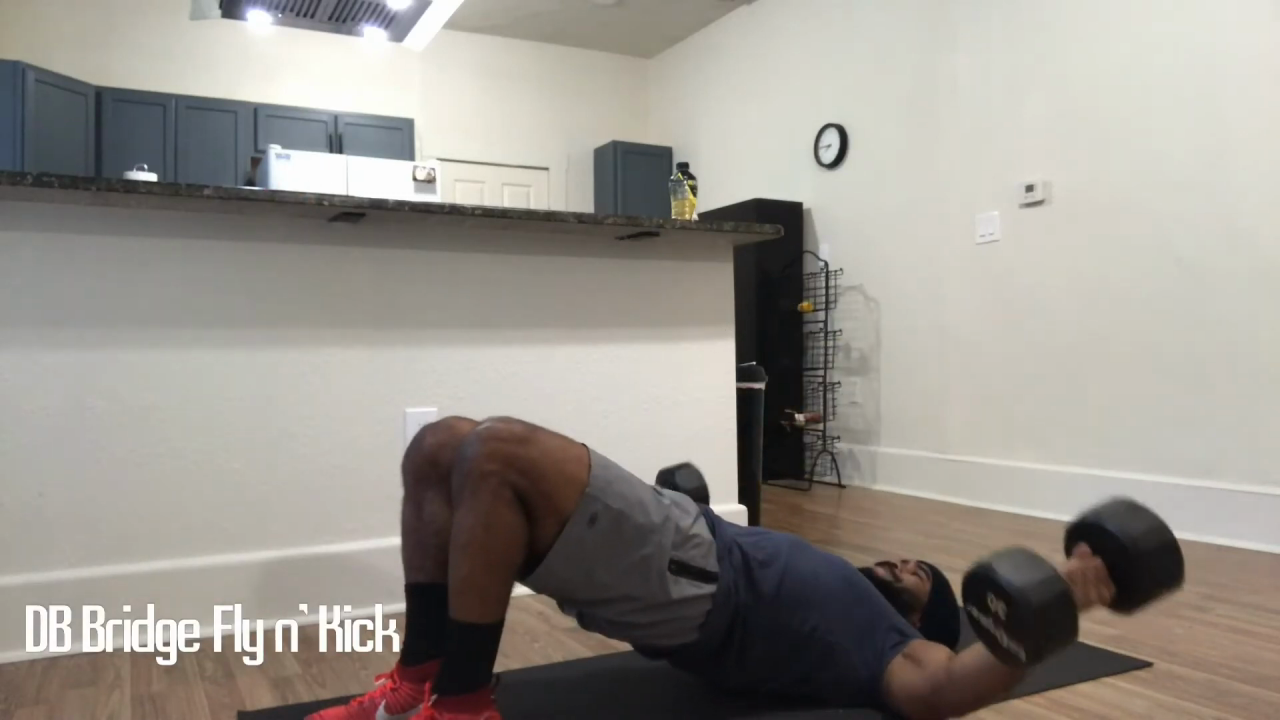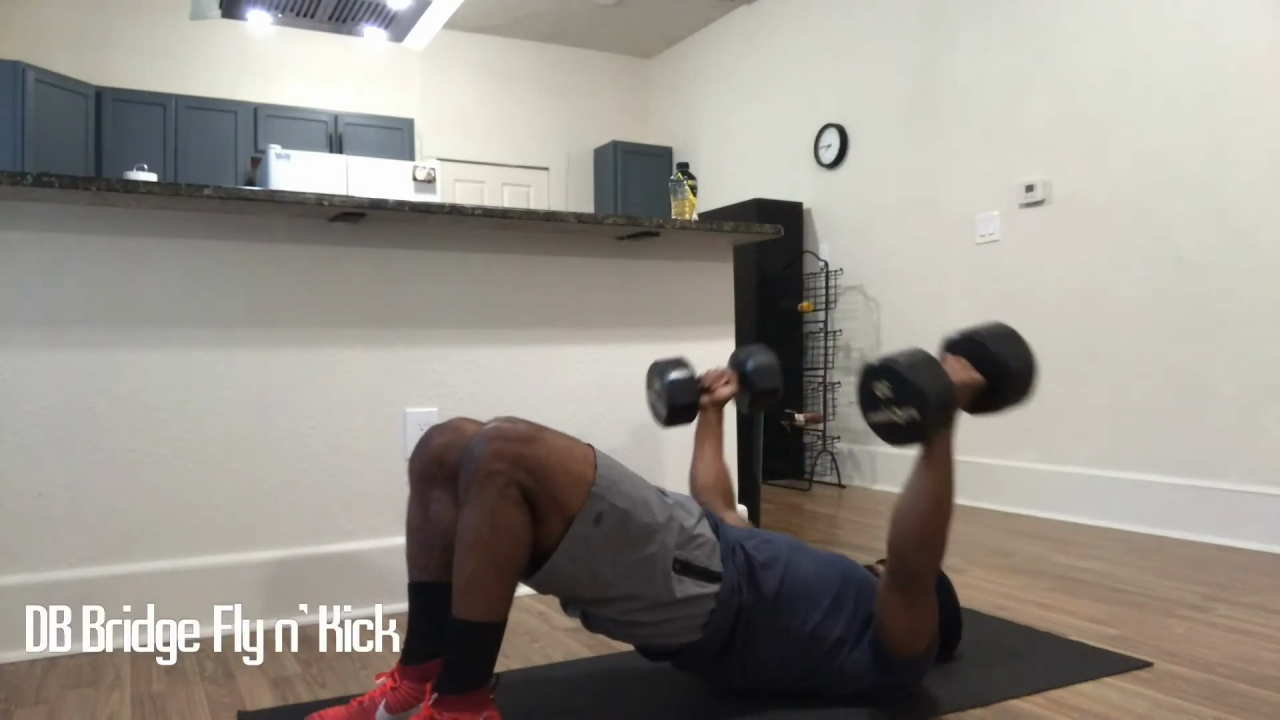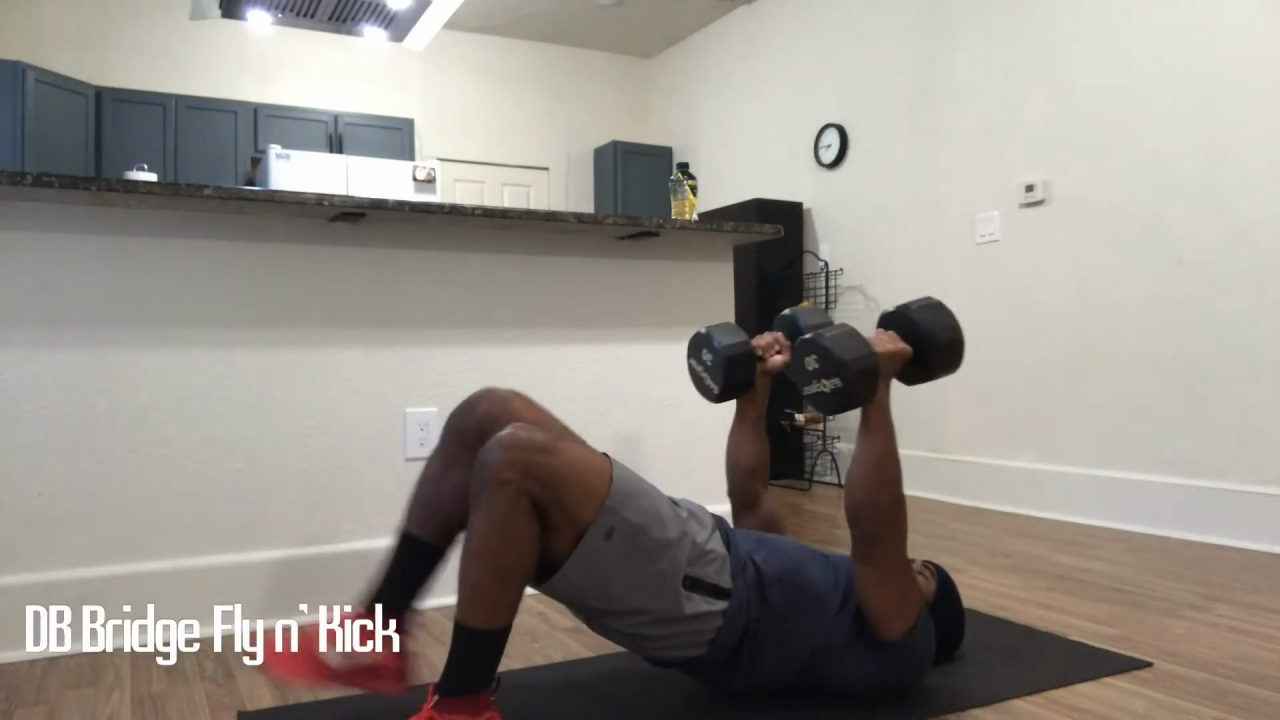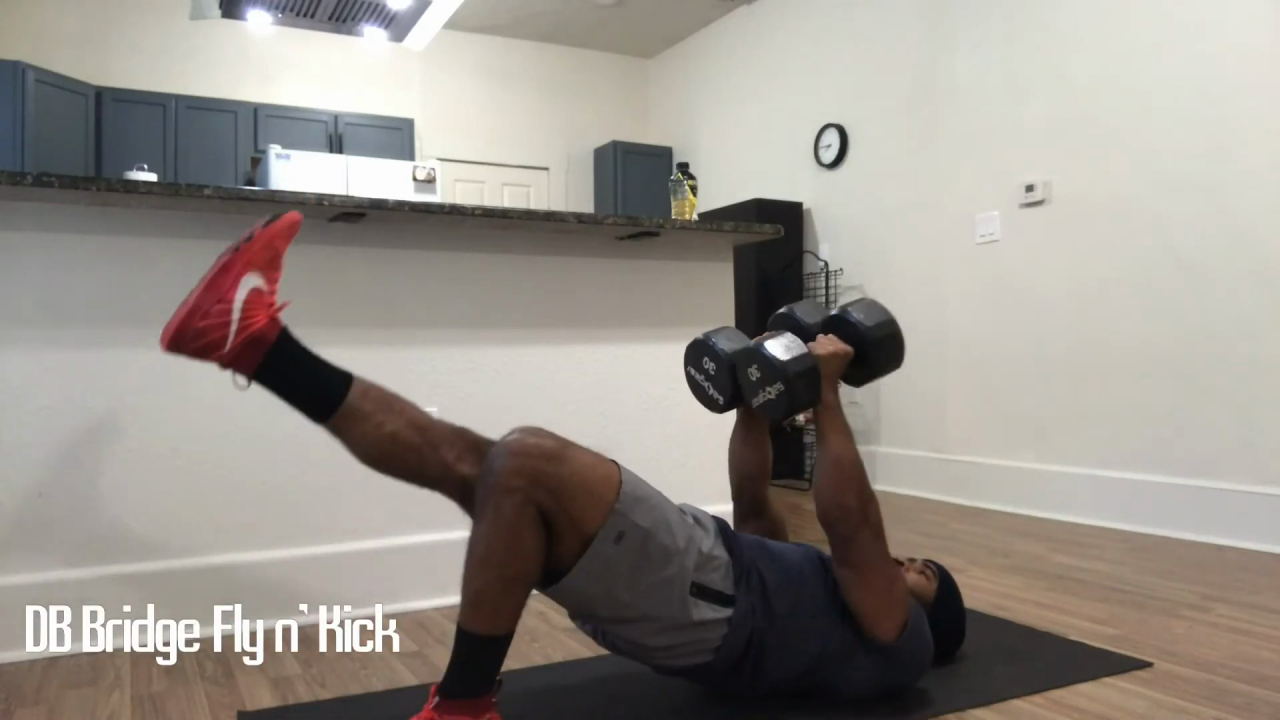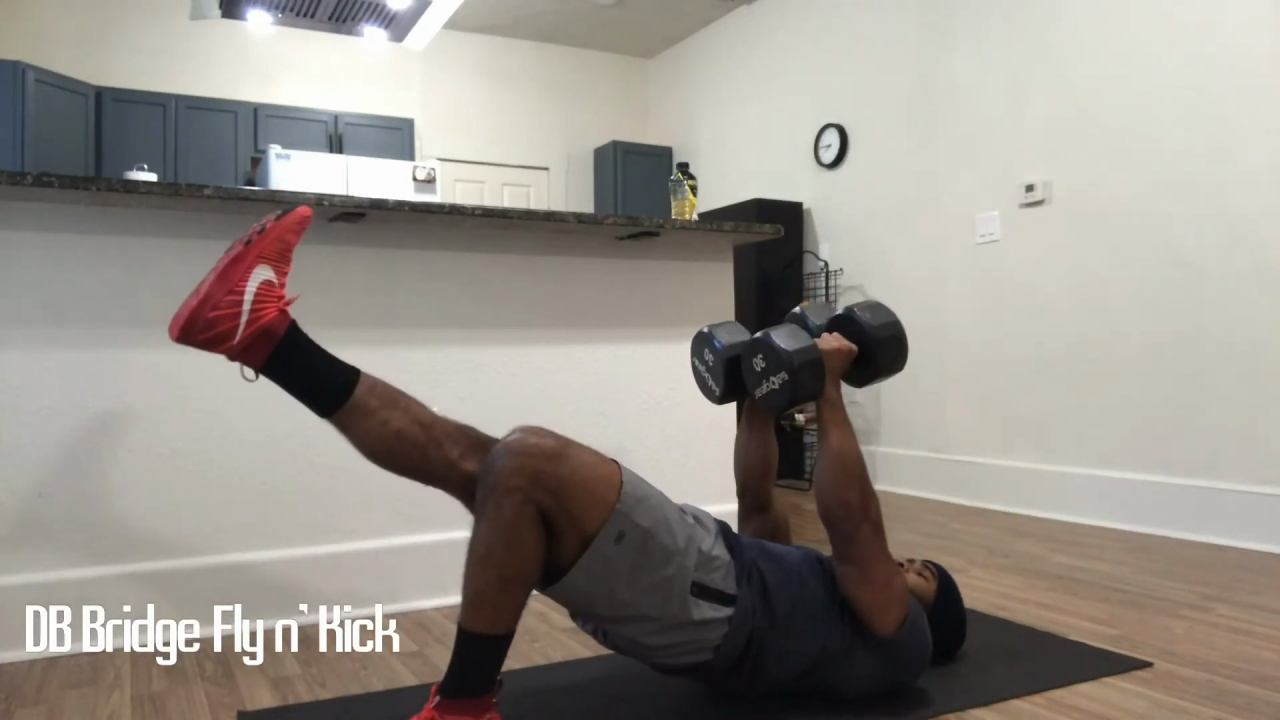
dt=0.5s
person 1, frame 1
left shoulder: (892, 646)
right shoulder: (838, 593)
right wrist: (664, 496)
left hip: (691, 581)
right hip: (678, 551)
left knee: (497, 453)
right knee: (441, 449)
person 1, frame 2
left shoulder: (890, 653)
right shoulder: (821, 592)
left elbow: (913, 565)
right elbow: (718, 507)
left wrist: (938, 428)
right wrist: (713, 414)
left hip: (696, 589)
left knee: (504, 453)
right knee: (444, 448)
person 1, frame 3
left shoulder: (895, 639)
right shoulder: (839, 586)
left elbow: (876, 533)
right elbow: (747, 495)
left wrist: (879, 394)
right wrist: (758, 387)
left hip: (702, 588)
left knee: (512, 455)
right knee: (488, 414)
right ankle: (374, 640)
person 1, frame 4
left shoulder: (896, 643)
right shoulder: (824, 588)
left elbow: (852, 528)
right elbow: (752, 502)
left wrist: (827, 398)
right wrist: (755, 399)
left hip: (705, 600)
right hip: (686, 583)
left knee: (527, 460)
right knee: (460, 459)
right ankle: (256, 341)
person 1, frame 5
left shoulder: (896, 641)
right shoulder: (827, 588)
left elbow: (852, 523)
right elbow: (757, 502)
left wrist: (829, 393)
right wrist: (759, 394)
left hip: (706, 602)
right hip: (686, 584)
left knee: (527, 460)
right knee: (463, 454)
right ankle: (262, 333)
